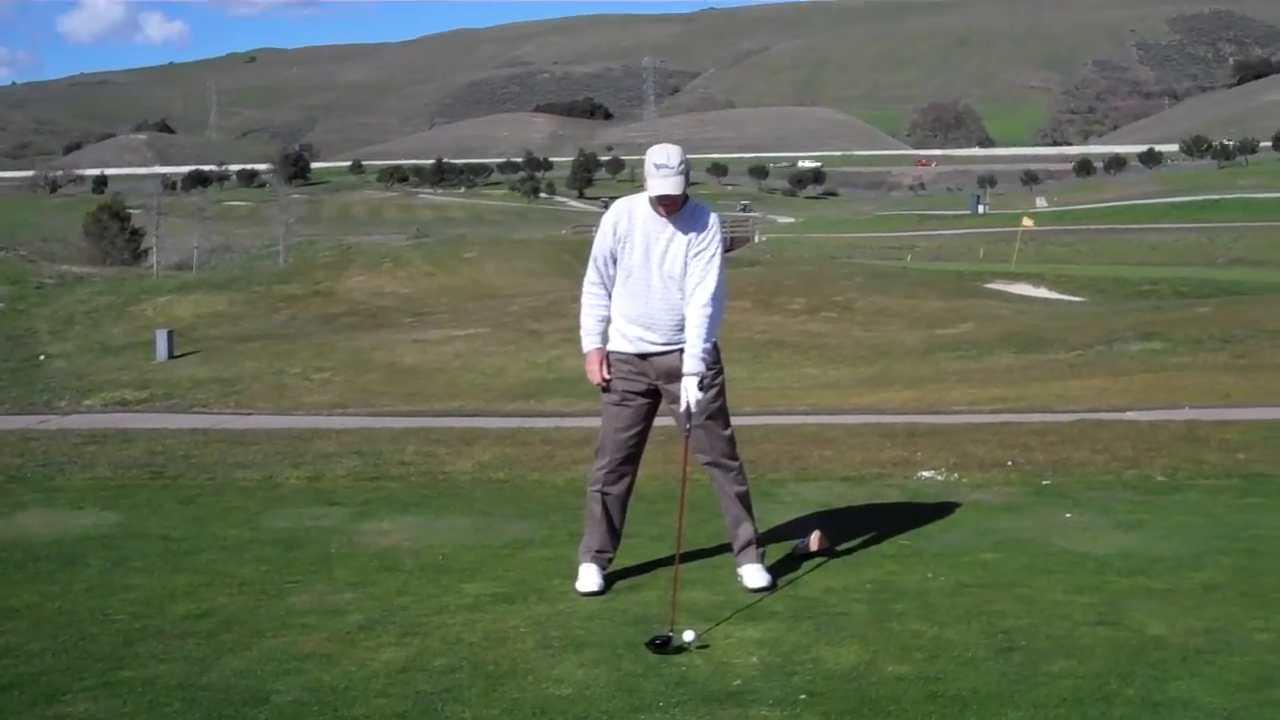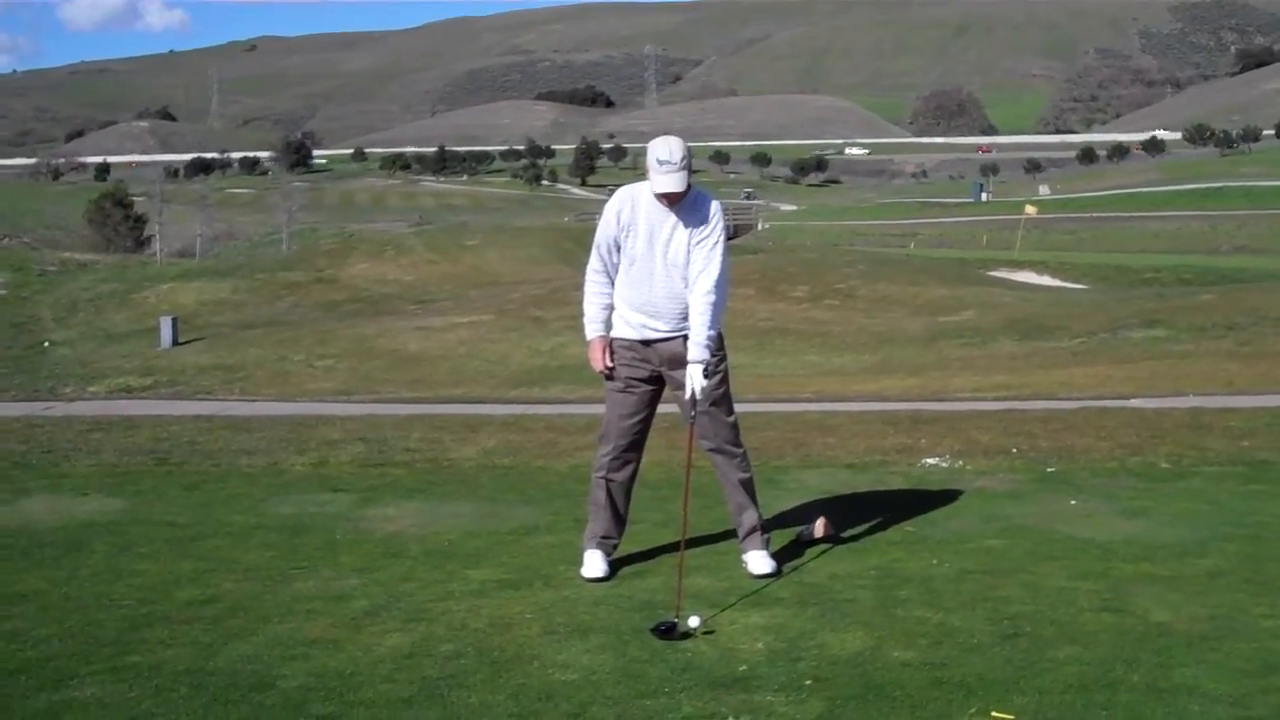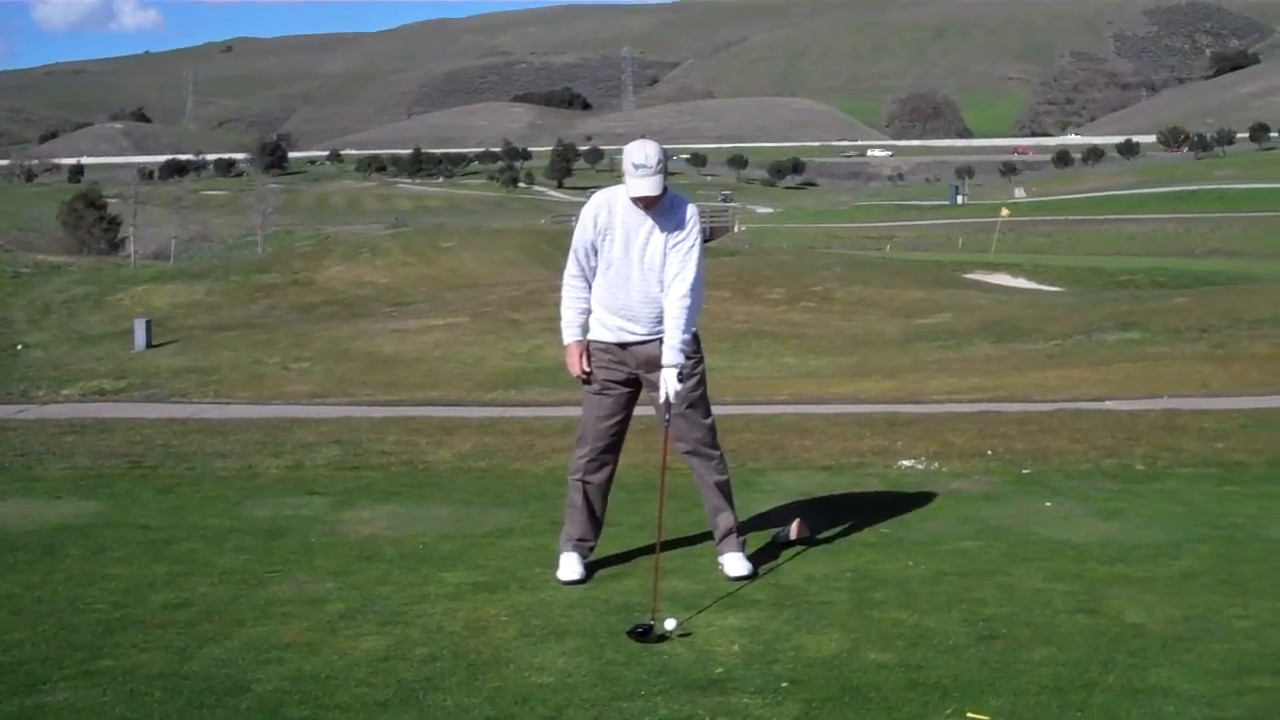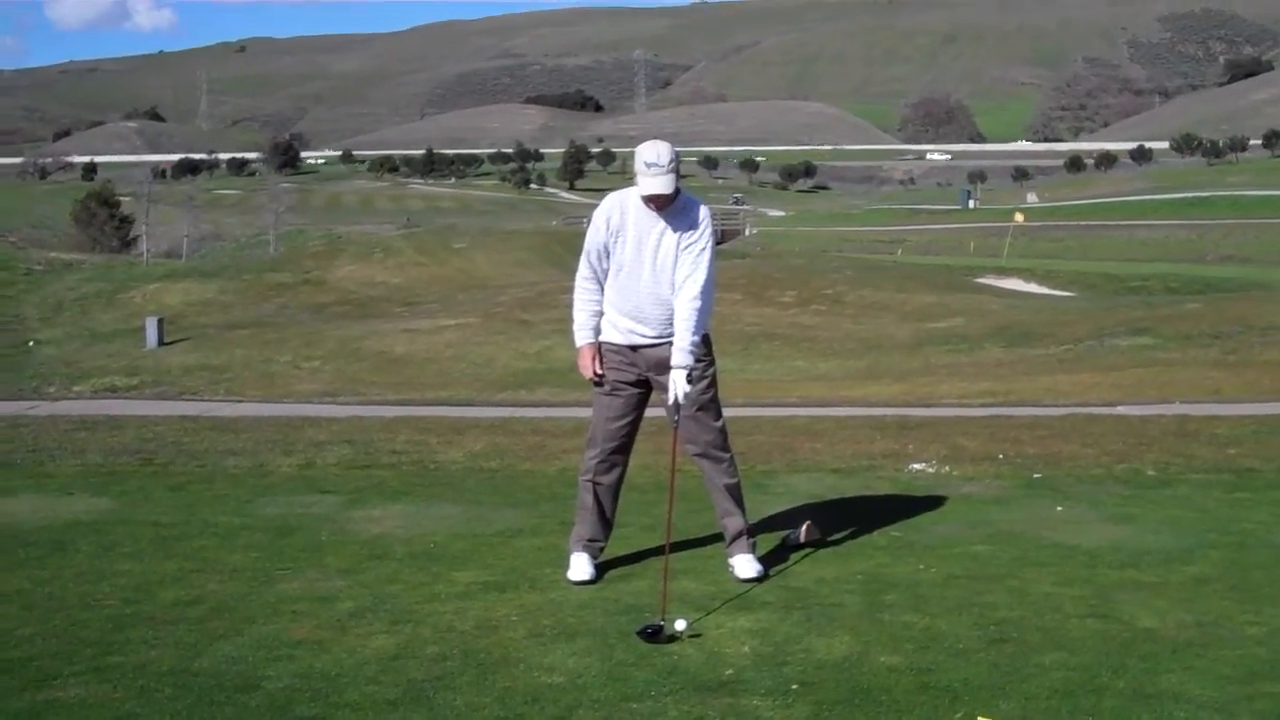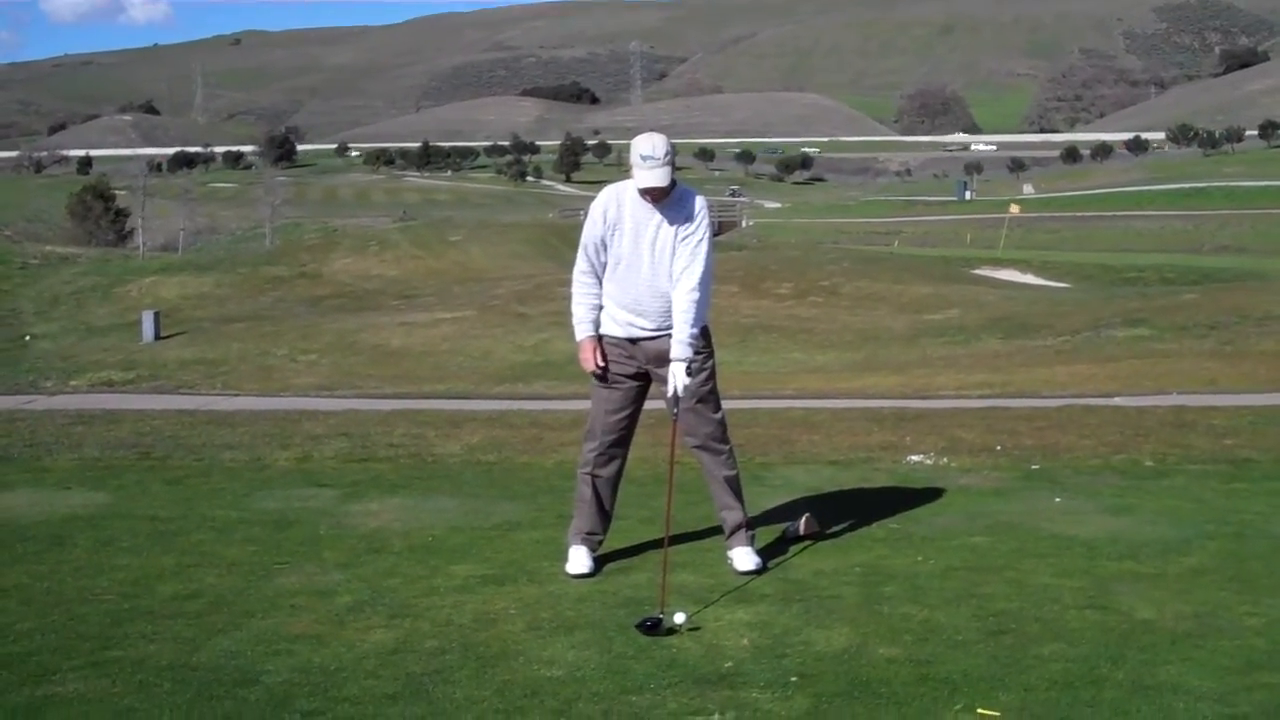
dt=0.4s
person 1, frame 1
left shoulder: (705, 223)
right shoulder: (621, 215)
left elbow: (703, 299)
right elbow: (598, 283)
left wrist: (692, 369)
right wrist: (593, 344)
left hip: (689, 357)
right hip: (628, 357)
left knee: (720, 456)
right knee: (612, 460)
left ankle: (748, 555)
right ankle: (593, 559)
person 1, frame 2
left shoulder: (708, 211)
right shoulder: (623, 203)
left elbow: (707, 286)
right elbow: (601, 271)
left wrist: (698, 356)
right wrist: (596, 331)
left hip: (692, 342)
right hip: (632, 343)
left knee: (723, 441)
right knee: (616, 446)
left ankle: (753, 540)
right ankle: (598, 544)
person 1, frame 3
left shoulder: (685, 214)
right shoulder: (600, 207)
left elbow: (682, 290)
right elbow: (578, 275)
left wrist: (672, 360)
right wrist: (573, 336)
left hip: (670, 345)
right hip: (608, 346)
left knee: (701, 444)
right knee: (593, 448)
left ankle: (729, 542)
right ankle: (574, 547)
person 1, frame 4
left shoulder: (697, 216)
right shoulder: (613, 209)
left elbow: (693, 292)
right elbow: (590, 277)
left wrist: (681, 362)
right wrist: (586, 338)
left hip: (681, 347)
right hip: (620, 348)
left knee: (711, 445)
right knee: (604, 449)
left ankle: (740, 544)
right ankle: (585, 547)
person 1, frame 5
left shoulder: (694, 207)
right shoulder: (609, 202)
left elbow: (690, 283)
right elbow: (587, 271)
left wrist: (681, 354)
right wrist: (586, 333)
left hip: (680, 340)
right hip: (619, 340)
left knee: (710, 438)
right knee: (602, 442)
left ankle: (739, 538)
right ankle: (583, 541)
